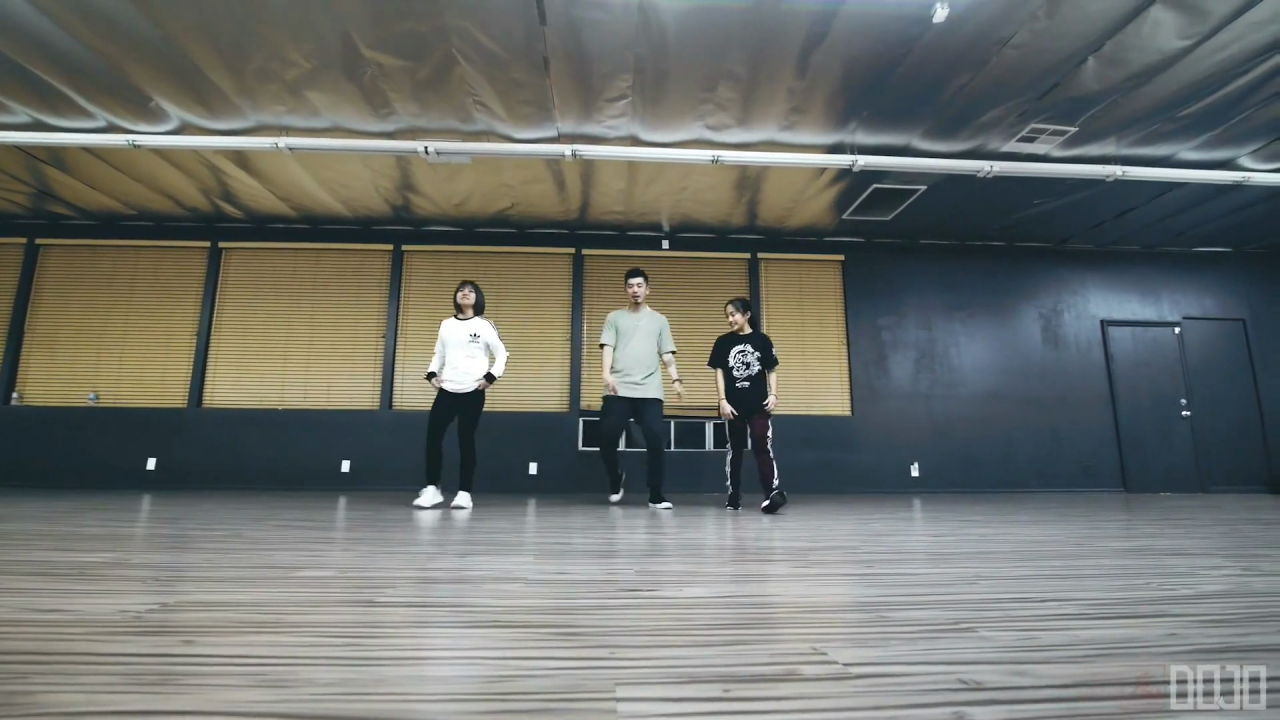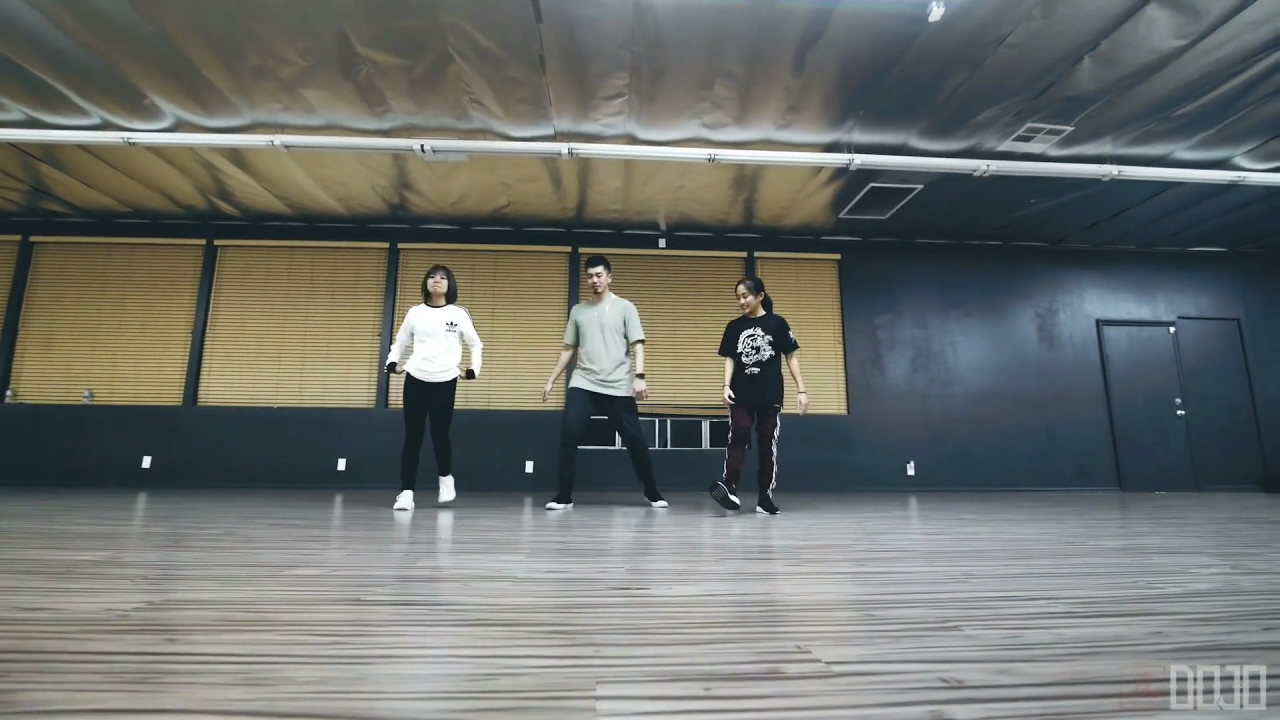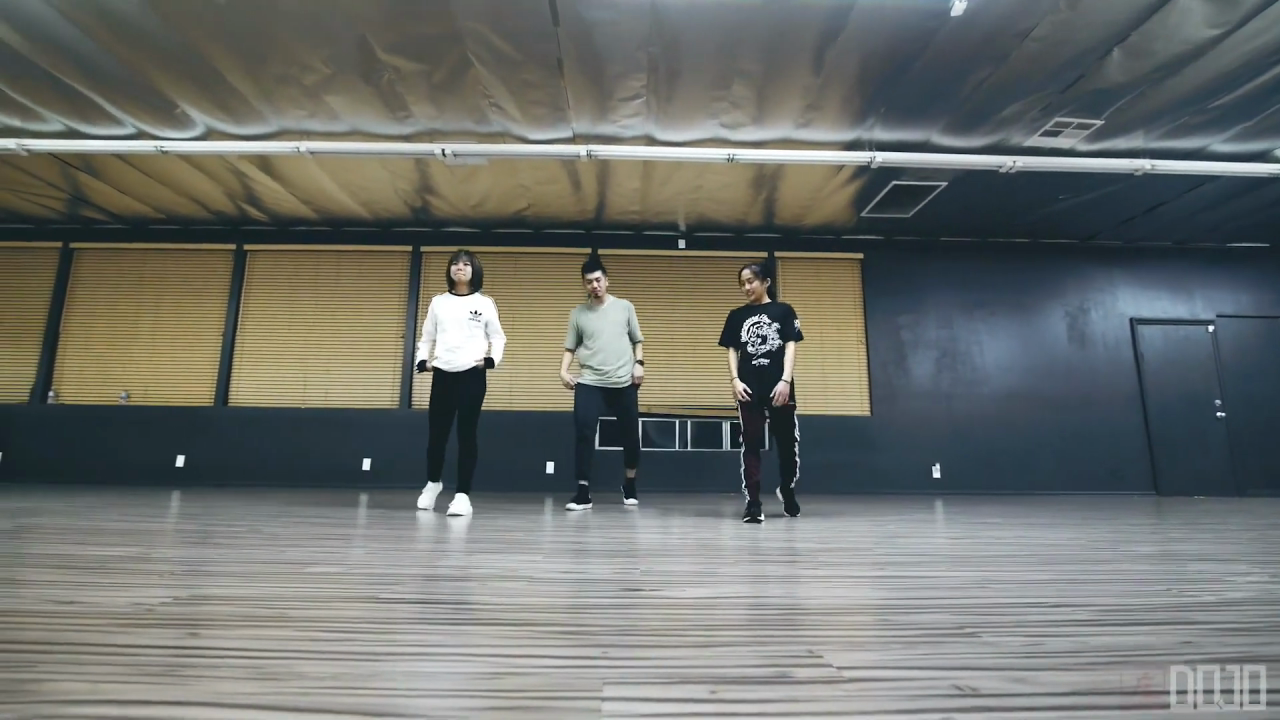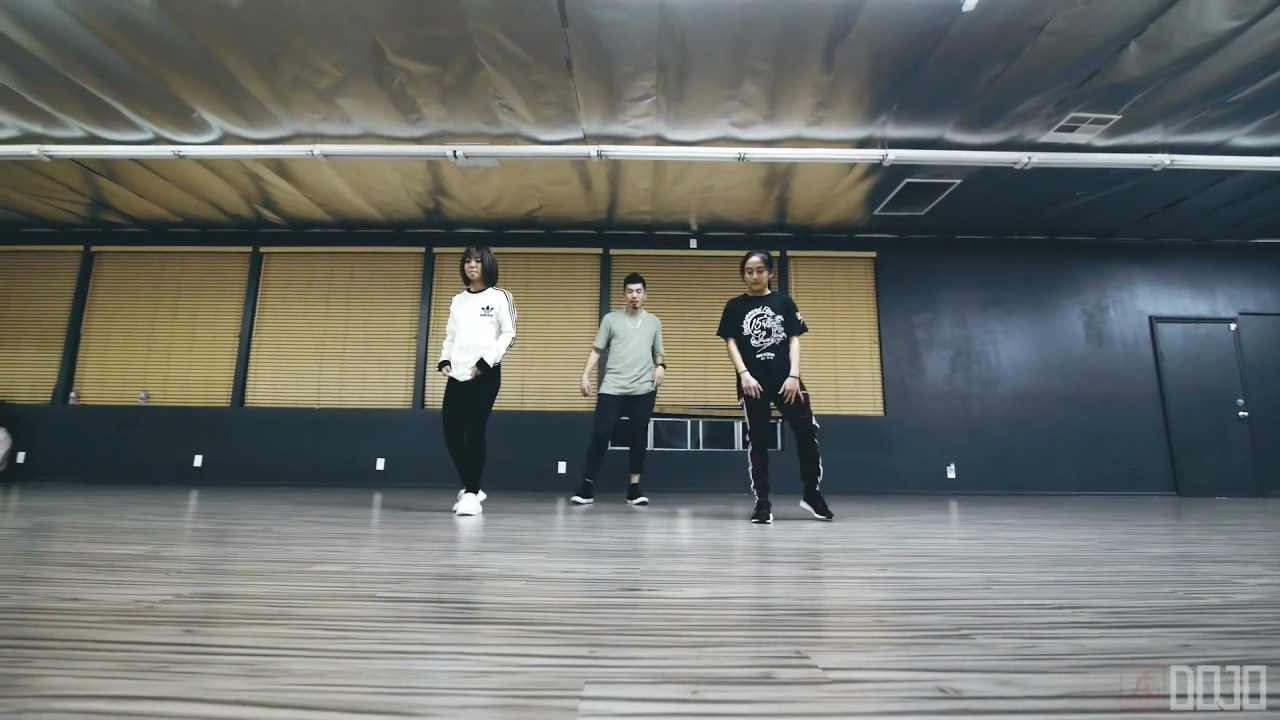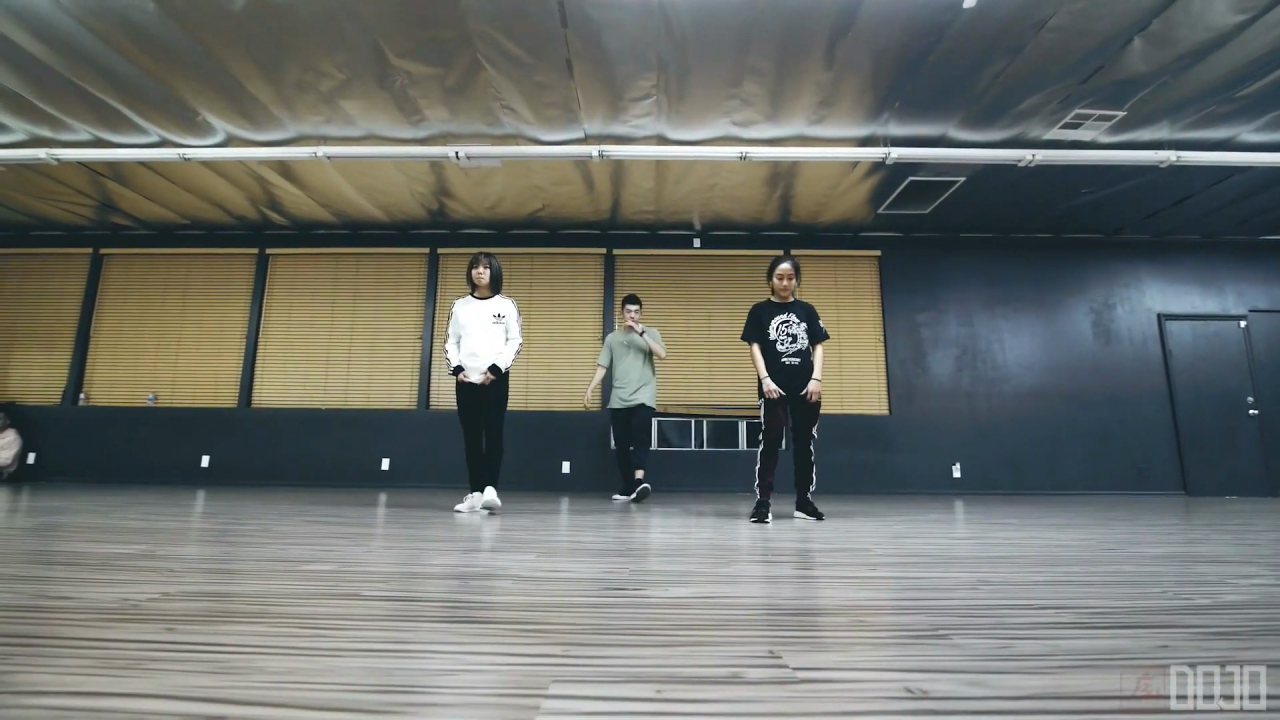
dt=0.5s
person 1, frame 1
left shoulder: (484, 325)
right shoulder: (446, 325)
left elbow: (502, 354)
right elbow: (439, 354)
left wrist: (491, 377)
right wrist: (432, 374)
left hip: (472, 391)
right hip: (447, 389)
left knee: (466, 440)
right knee: (433, 435)
left ankle: (464, 493)
right ankle: (432, 488)
person 1, frame 2
left shoulder: (459, 314)
right shoulder: (415, 313)
left elbow: (475, 345)
right elbow: (400, 342)
left wrist: (473, 370)
right wrist: (392, 363)
left hip: (445, 381)
right hip: (416, 380)
left knee: (440, 433)
right knee: (413, 436)
left ankle: (445, 476)
right ankle: (407, 492)
person 1, frame 3
left shoulder: (484, 303)
right shoulder: (438, 302)
left elbow: (498, 337)
right elbow: (426, 337)
left wrist: (492, 359)
right wrist: (422, 360)
left hip: (473, 375)
right hip: (443, 374)
left knee: (467, 434)
right knee: (437, 433)
left ankle: (462, 495)
right ankle: (433, 483)
person 1, frame 4
left shoulder: (500, 297)
right shoulder: (457, 301)
left elbow: (509, 335)
left wrist: (485, 363)
right wrist: (444, 362)
left hip: (485, 374)
right hip: (457, 375)
left knee: (474, 431)
right knee: (451, 432)
left ankle: (471, 494)
right ankle: (471, 488)
person 1, frame 5
left shoulder: (506, 305)
right shoulder: (460, 305)
left elbow: (515, 341)
right elbow: (451, 342)
left wrist: (497, 368)
right wrist: (456, 368)
left hip: (496, 378)
right hip: (467, 379)
left knee: (494, 431)
right knee: (471, 436)
left ankle: (490, 489)
right ankle: (476, 493)
person 2, frame 1
left shoulder: (762, 340)
right shoulder: (723, 342)
left elbow: (771, 371)
right elbow: (719, 372)
left wrist: (773, 394)
right wrist: (722, 401)
left hip: (759, 403)
right hip: (734, 404)
left knee: (763, 444)
right knee: (735, 448)
left ankle: (772, 493)
right ankle: (733, 494)
person 2, frame 2
left shoulder: (777, 323)
right shoulder: (734, 326)
left elbow: (790, 357)
right elbow: (730, 359)
left wrist: (801, 389)
right wrist: (726, 386)
left hip: (770, 392)
right hip: (741, 390)
left knee: (768, 443)
right knee: (737, 435)
left ankle: (765, 498)
right ankle: (729, 484)
person 2, frame 3
left shoulder: (783, 311)
right shoulder: (737, 315)
left elbow: (791, 346)
right elbow: (732, 350)
left wrist: (785, 380)
right wrist: (735, 379)
left hip: (778, 387)
right hip: (749, 387)
left knee: (788, 441)
right knee: (751, 442)
left ankle: (787, 491)
right ankle: (753, 502)
person 2, frame 4
left shoulder: (784, 303)
right shoulder: (735, 306)
left elbow: (794, 340)
right elbow: (731, 342)
left wrist: (794, 375)
right wrist: (744, 374)
left hip: (786, 379)
right hip: (753, 382)
left knee: (807, 431)
right knee: (758, 440)
left ankle: (812, 494)
right ankle: (762, 503)
person 2, frame 5
left shoulder: (807, 310)
right shoulder: (760, 310)
left elbow: (818, 346)
right elbow: (755, 347)
left wrist: (816, 379)
right wrist: (765, 379)
left hip: (805, 385)
right hip: (774, 386)
left knee: (805, 442)
right knee: (770, 441)
left ankle: (804, 501)
right ankle: (763, 501)
person 3, frame 1
left shoulder: (659, 320)
right shoulder: (615, 317)
left elbow: (667, 354)
right elbow: (607, 348)
left wrist: (675, 379)
right wrist: (606, 374)
left hip: (649, 390)
right hip: (618, 389)
left knee: (655, 440)
right knee: (608, 438)
left ankle: (656, 495)
right ankle: (616, 480)
person 3, frame 2
left shoulder: (625, 307)
right shoulder: (577, 311)
left elbow: (636, 344)
right elbow: (569, 348)
left wrist: (639, 376)
right wrist: (551, 379)
left hip: (618, 387)
right hip: (582, 385)
left knee: (635, 438)
right knee: (569, 435)
left ankle: (651, 490)
right ankle: (564, 495)
person 3, frame 3
left shoulder: (625, 307)
right shoulder: (577, 314)
left elbow: (638, 340)
right elbow: (570, 348)
left wrist: (639, 363)
right wrist: (563, 371)
left hip: (624, 382)
right hip: (590, 382)
left knee: (630, 434)
right knee: (584, 432)
left ankle: (629, 483)
right ankle: (583, 492)
person 3, frame 4
left shoulder: (654, 322)
right shoulder: (610, 319)
left elbow: (658, 354)
right elbow: (597, 350)
left wrist: (660, 366)
right wrist: (585, 376)
left hip: (643, 390)
right hip: (612, 388)
left knee: (638, 438)
right knee: (600, 434)
left ankle: (634, 488)
right ankle: (587, 485)
person 3, frame 5
left shoulder: (651, 333)
right shoulder: (612, 338)
left elbow: (662, 354)
right elbow: (602, 367)
left wrist: (641, 332)
right wrist: (589, 390)
left hip: (643, 398)
right hip: (618, 400)
left knee: (640, 438)
right knee: (621, 444)
left ankle: (639, 482)
right ankle: (627, 485)
